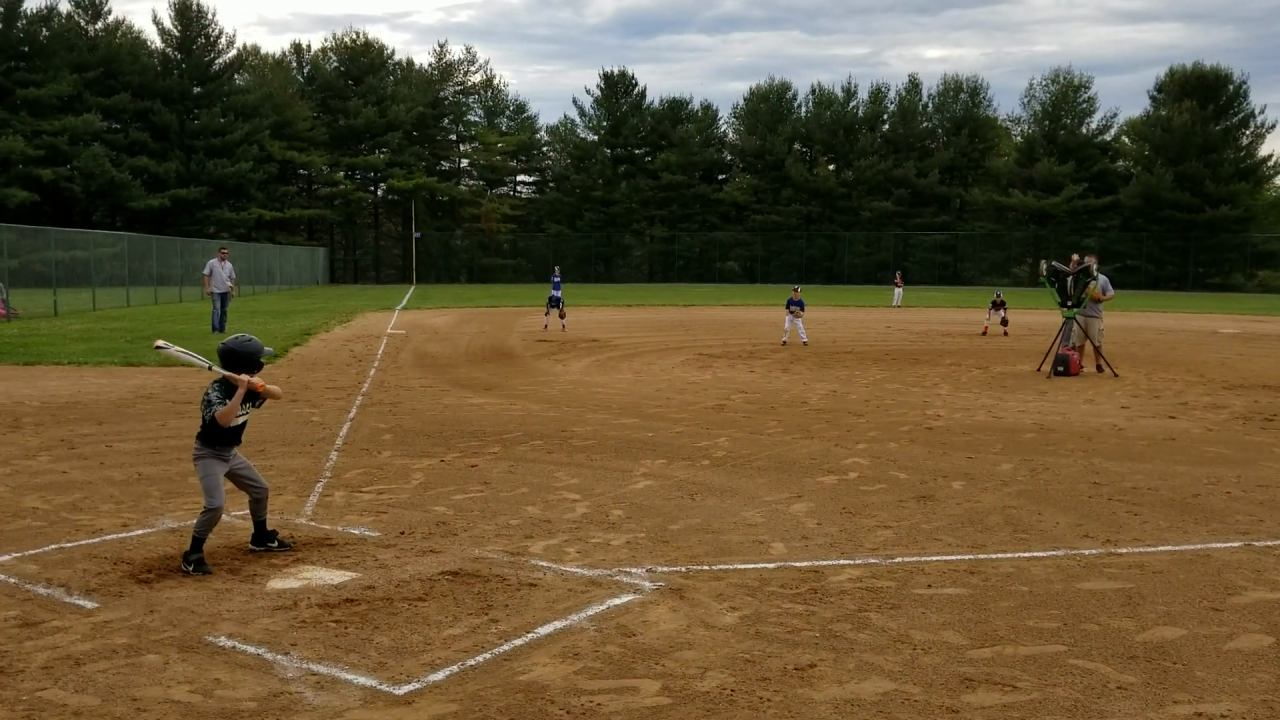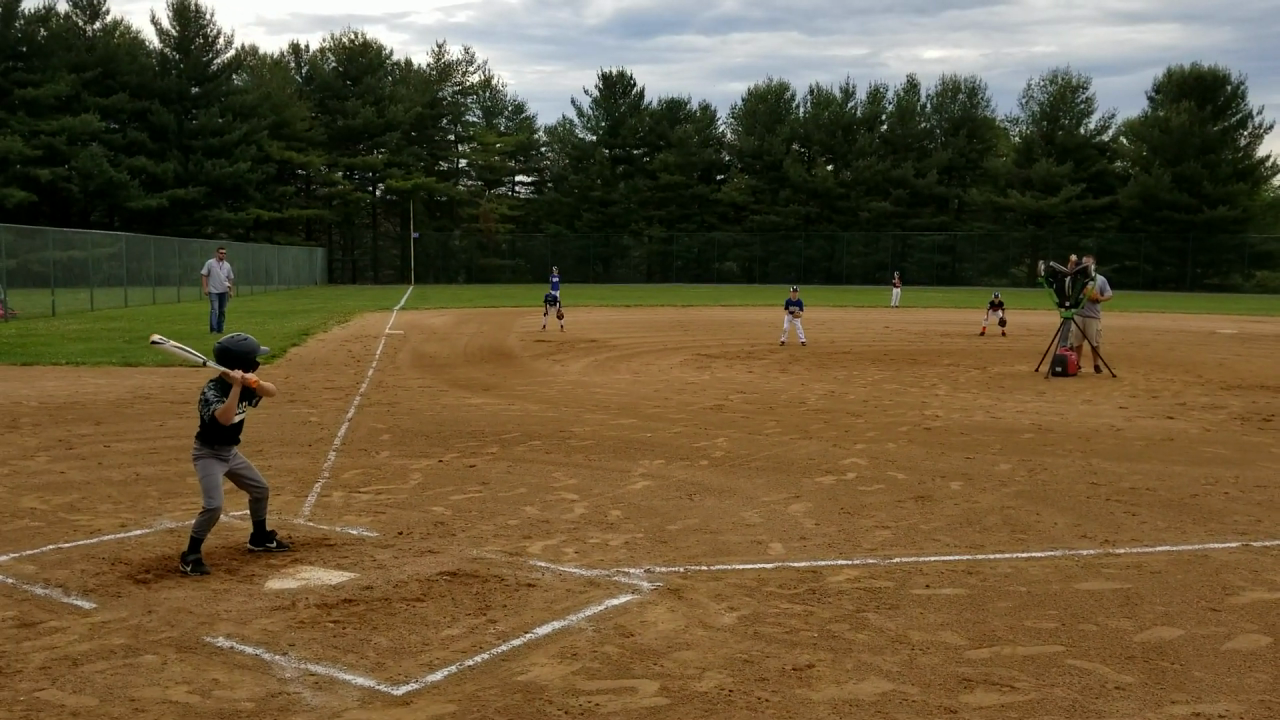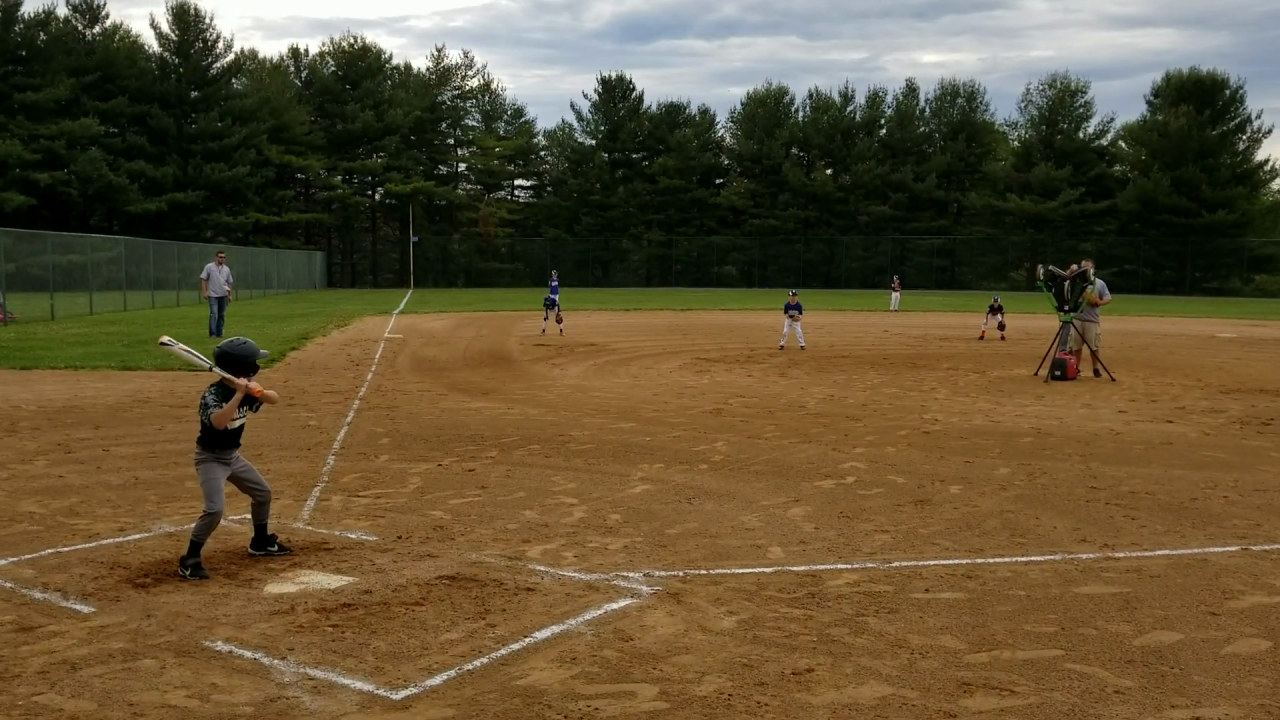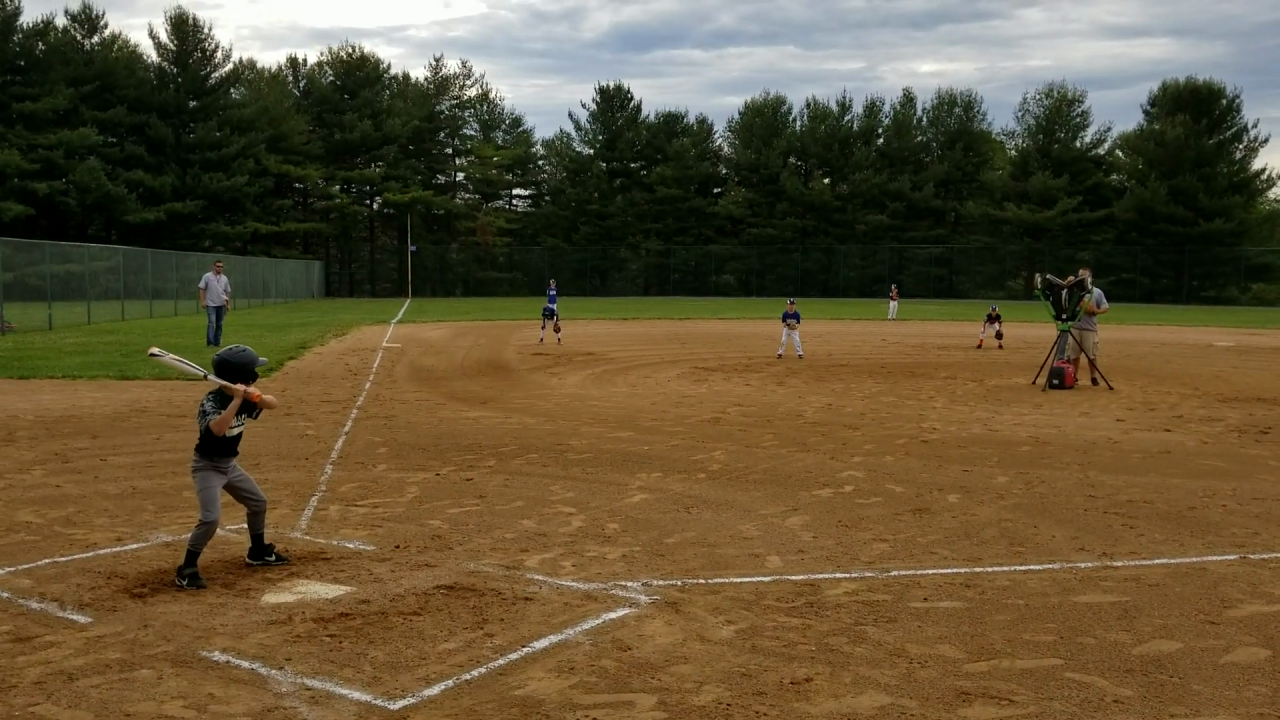
dt=0.3s
person 1, frame 1
left shoulder: (247, 387)
right shoulder: (215, 391)
left elbow: (278, 394)
right elbow: (223, 420)
left wrist: (261, 387)
right wrist: (241, 390)
left hip: (230, 452)
right hip: (208, 454)
left knee: (260, 490)
right knee: (215, 505)
left ankle: (261, 538)
right ankle: (192, 555)
person 1, frame 2
left shoulder: (242, 384)
right shoulder: (211, 390)
left elbow: (272, 391)
right elbow: (224, 418)
left wrist: (255, 383)
right wrist: (236, 387)
left hip: (231, 452)
right hip: (208, 454)
left knee: (260, 489)
right knee: (214, 505)
left ankle: (260, 538)
right ankle: (190, 556)
person 1, frame 3
left shoulder: (245, 390)
right shoulder: (213, 394)
left elbow: (274, 399)
right elbow: (218, 423)
left wrist: (259, 391)
right wrist: (238, 394)
left hip: (232, 455)
right hip: (210, 458)
left knee: (263, 493)
right knee: (215, 509)
left ankle: (261, 542)
right ankle: (190, 559)
person 1, frame 4
left shoulder: (245, 398)
right shoulder: (211, 402)
left elbow: (274, 403)
right elbow: (218, 429)
left wrist: (257, 396)
right wrist: (237, 400)
left hip: (230, 464)
right hip: (207, 466)
left knee: (258, 503)
right knee: (210, 518)
left ankle: (258, 552)
right ankle: (187, 569)
